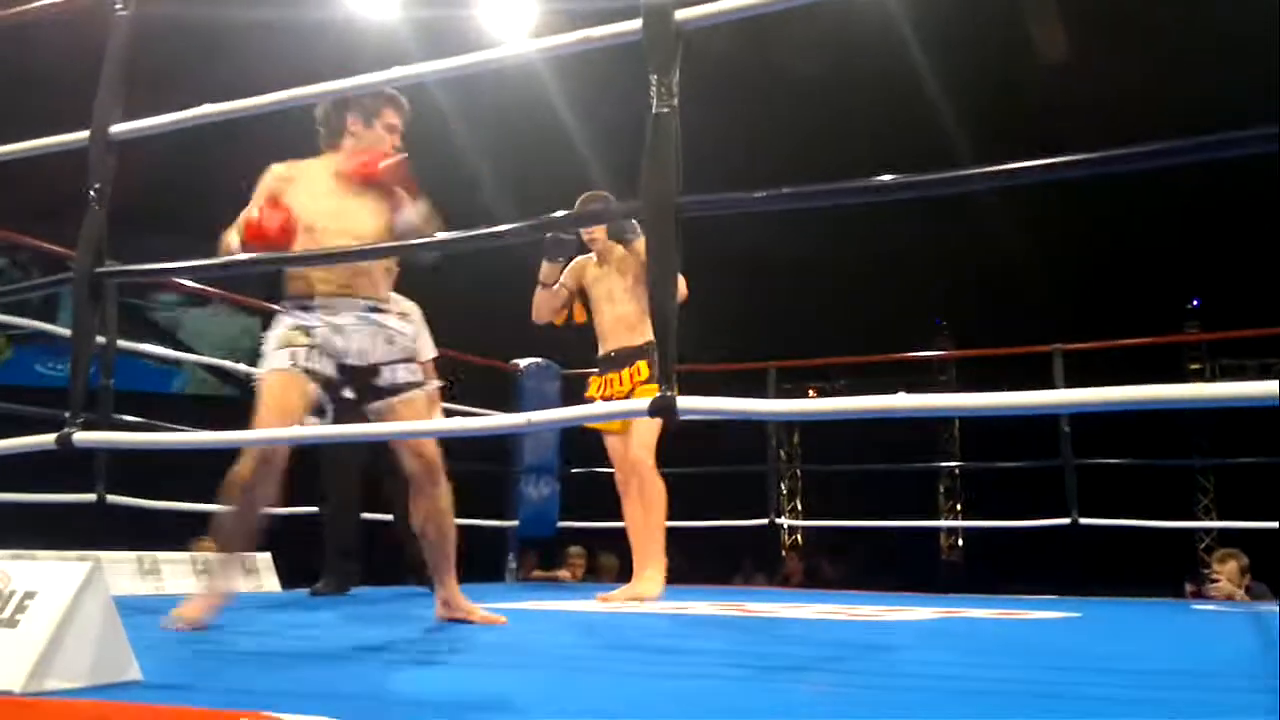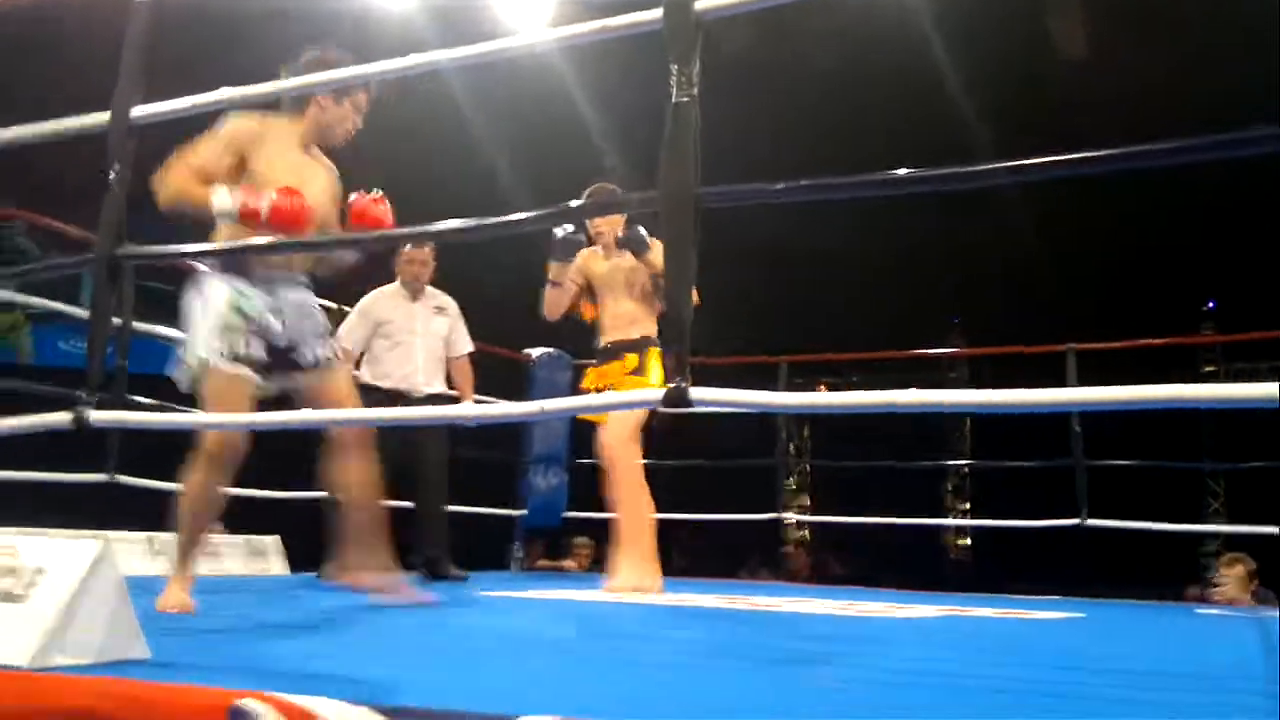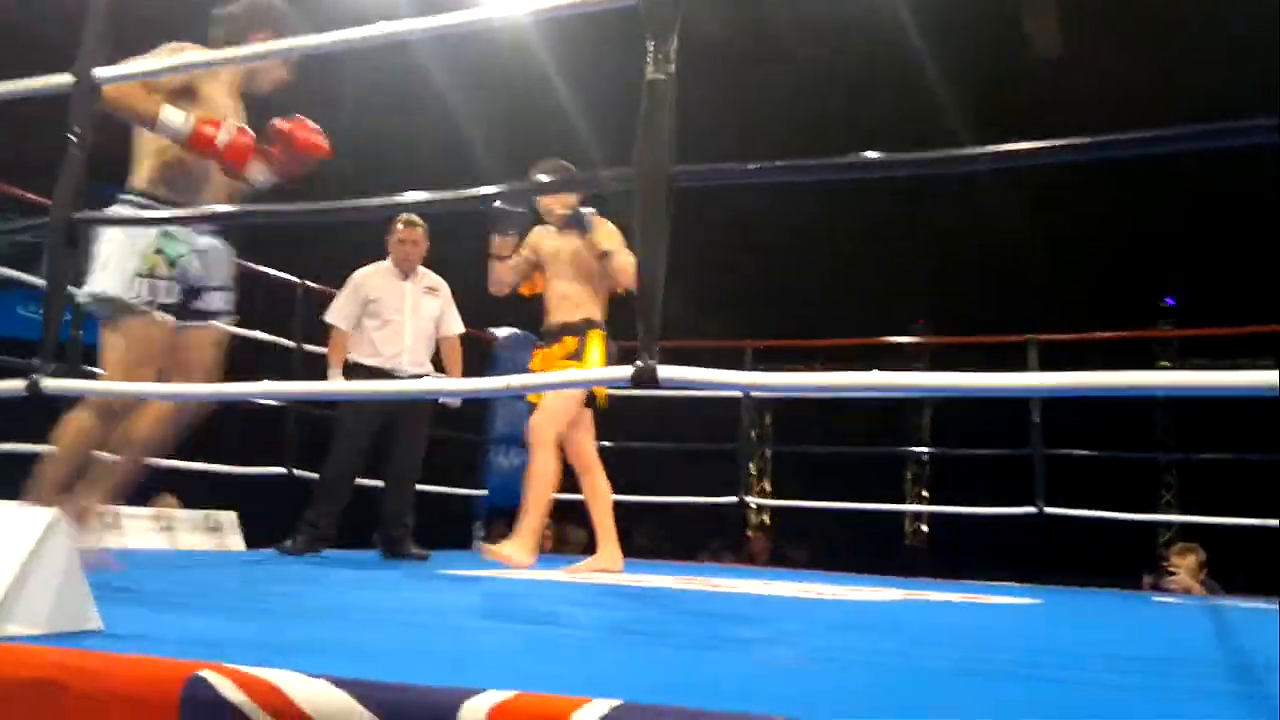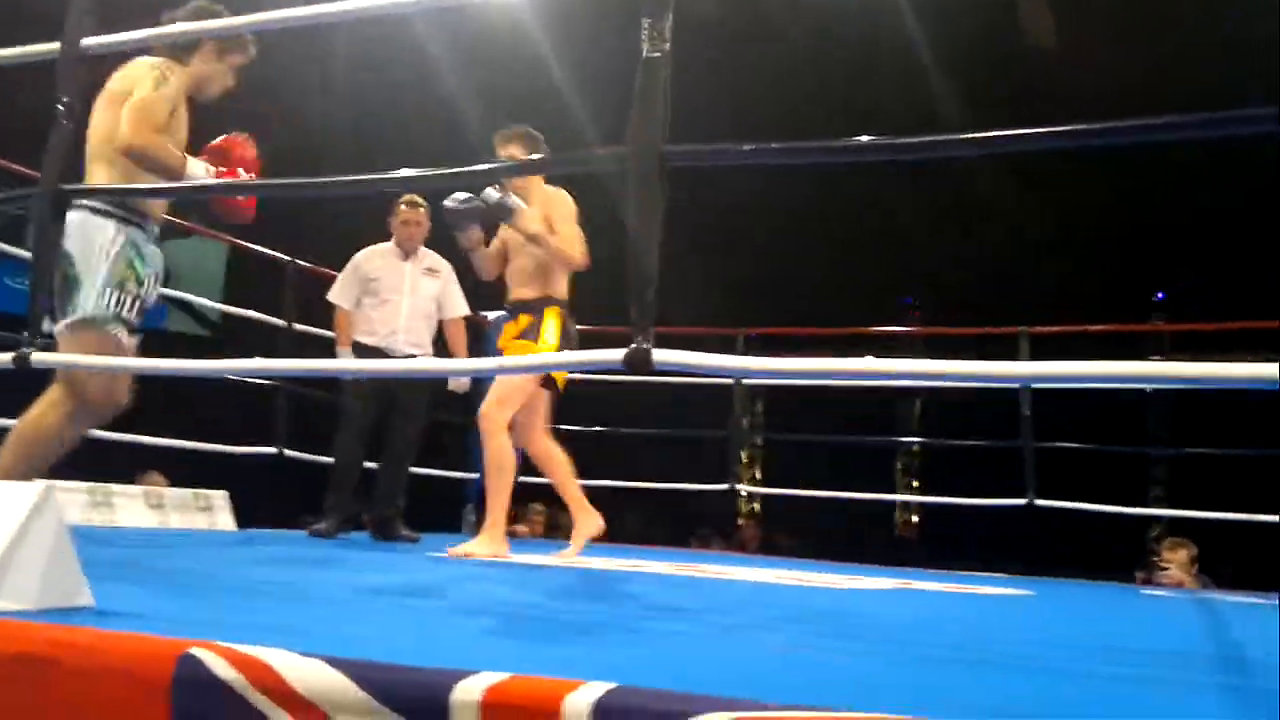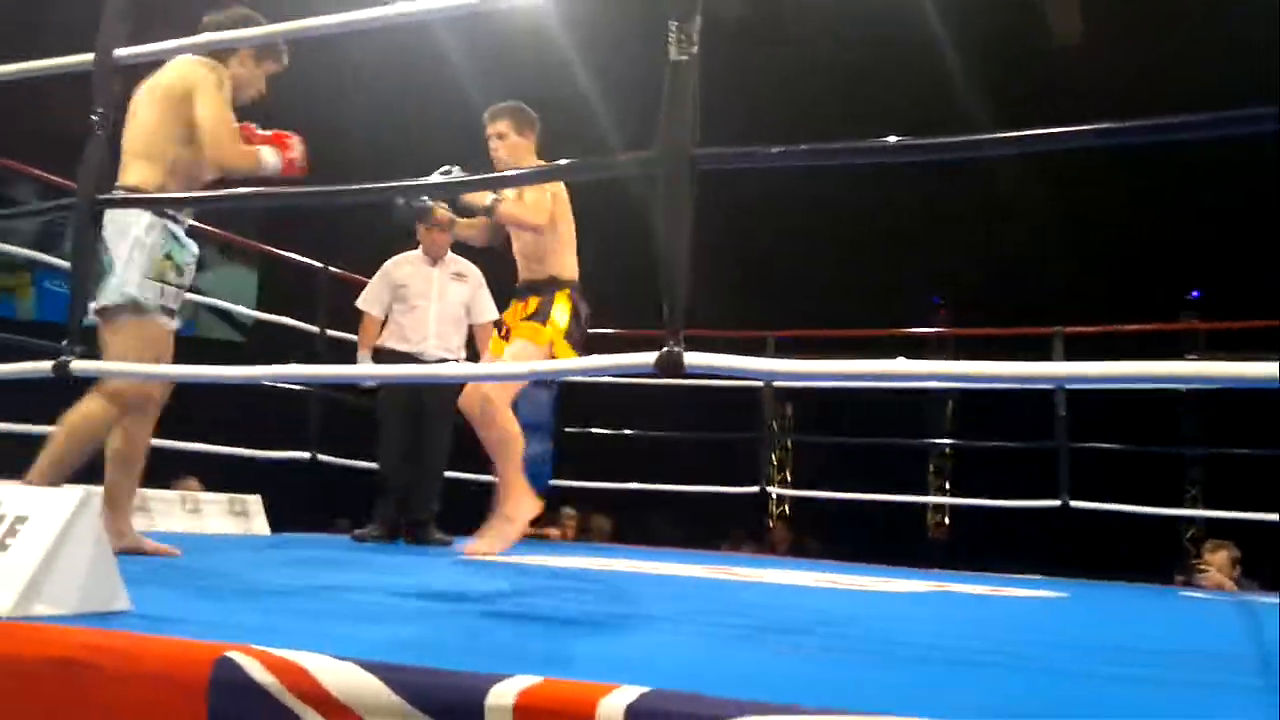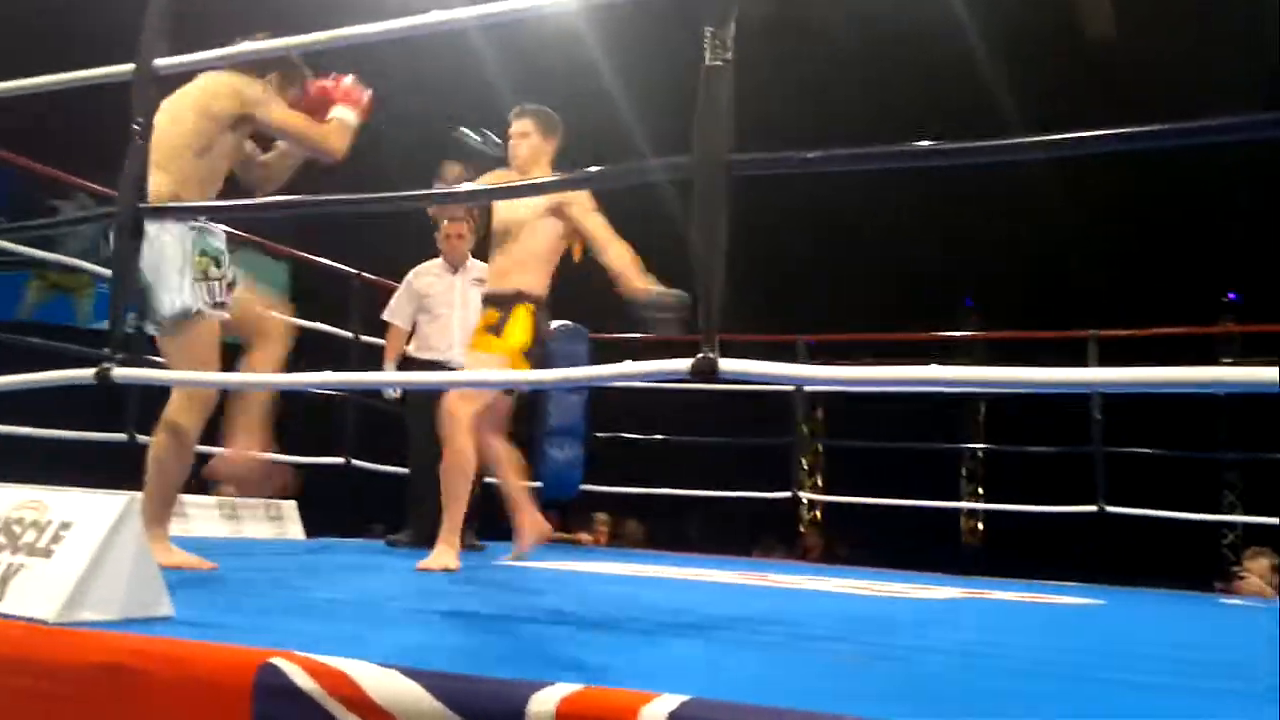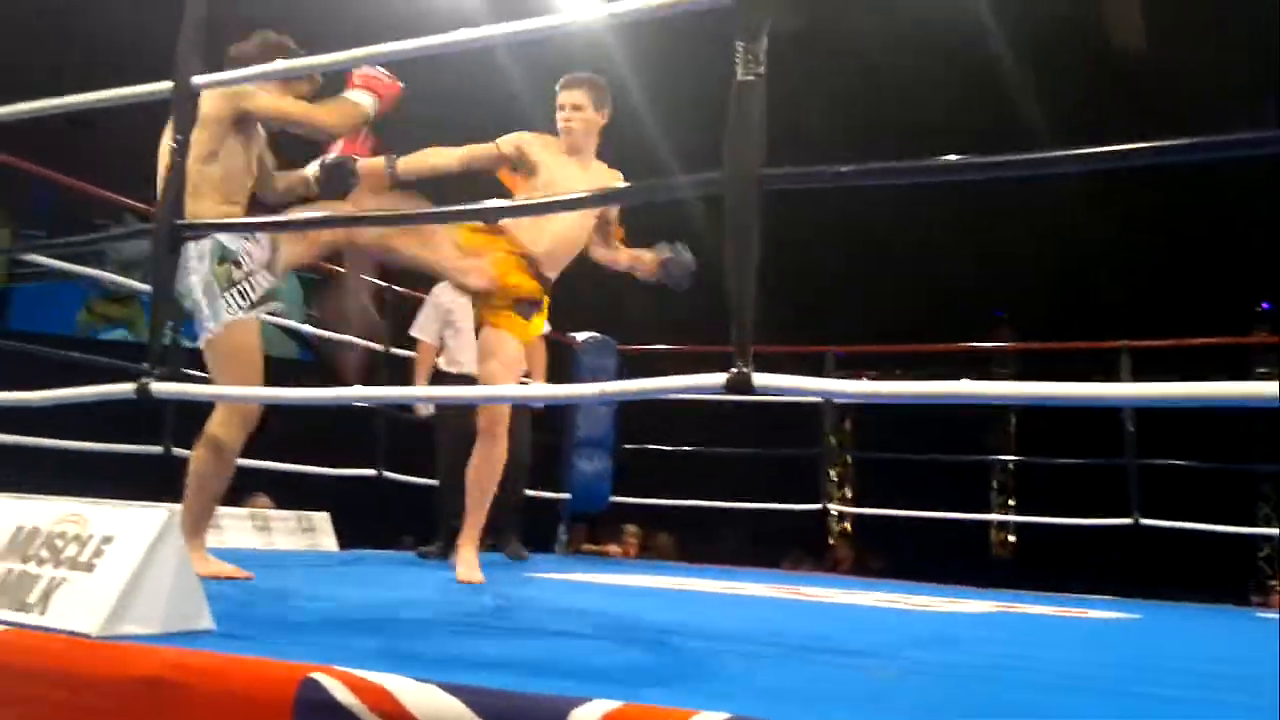
dt=0.2s
person 1, frame 1
left shoulder: (391, 193)
right shoulder: (287, 177)
left elbow: (427, 243)
right elbow: (233, 247)
left wrist: (400, 200)
right wrist: (244, 238)
left hip: (376, 328)
right hip: (305, 325)
left knee: (426, 461)
right knee: (266, 451)
left ankle: (448, 592)
right ankle: (219, 579)
person 1, frame 2
left shoulder: (325, 174)
right shoulder: (249, 130)
left elbow: (327, 258)
right elbow: (168, 186)
left wrist: (359, 234)
right wrist: (240, 206)
left hip: (295, 301)
right hip: (235, 295)
left knee: (352, 432)
right knee: (224, 443)
left ankle: (362, 559)
right ankle: (180, 576)
person 1, frame 3
left shoulder: (231, 105)
right shoulder: (187, 63)
right elbow: (113, 89)
left wrist: (270, 165)
right wrist: (191, 130)
left hip: (200, 245)
right hip: (149, 236)
left knee: (186, 394)
right knee: (123, 391)
left ankle: (89, 499)
right ankle: (41, 510)
person 1, frame 4
left shoulder: (166, 98)
right shoulder: (157, 74)
right elbow: (133, 142)
left wrist: (214, 165)
right wrist: (208, 177)
left hip: (127, 243)
right hip: (108, 235)
left knee: (109, 396)
right knee: (81, 391)
person 1, frame 5
left shoulder: (174, 80)
right shoulder: (204, 73)
right elbow: (223, 158)
left wrist: (249, 146)
right wrist: (276, 158)
left hip: (148, 228)
right hip: (144, 227)
left knee: (150, 393)
right knee: (129, 389)
left ankle: (116, 525)
person 1, frame 6
left shoulder: (212, 102)
right shoulder: (235, 89)
left elbow: (263, 177)
right elbow: (329, 146)
left wrist: (305, 129)
right wrist: (348, 109)
left hip: (183, 239)
right hip: (171, 237)
left knee: (275, 324)
right knee: (197, 395)
left ankle: (244, 450)
right ankle: (149, 537)
person 1, frame 7
left shoulder: (247, 127)
right shoulder: (230, 96)
left elbow: (275, 189)
right elbow: (329, 121)
left wrist: (325, 170)
right wrist: (367, 95)
left hip: (239, 246)
right hip: (208, 251)
left knee: (351, 217)
right knee: (242, 406)
left ankle: (465, 269)
right ankle: (189, 545)
person 2, frame 1
left shoulder: (639, 253)
right shoulder: (580, 267)
left elbow: (678, 292)
right elbow: (541, 314)
left wrist: (636, 245)
right wrist: (550, 265)
left hip: (646, 364)
right hip: (608, 373)
left knee: (641, 461)
right knee: (625, 480)
left ankle: (655, 561)
right ankle: (641, 578)
person 2, frame 2
left shoulder: (650, 249)
right shoulder: (586, 260)
left elbow: (689, 299)
right elbow: (552, 312)
left wrist: (649, 257)
right wrist: (558, 264)
left hip: (643, 358)
right hip: (605, 363)
left knee: (611, 443)
right knee: (630, 471)
left ankle: (628, 554)
right ankle: (649, 570)
person 2, frame 3
left shoulder: (600, 229)
right shoulder: (538, 238)
left elbow: (631, 280)
right elbow: (499, 287)
left wrist: (595, 239)
right wrist: (502, 239)
left hip: (585, 342)
right hip: (552, 345)
left knee: (540, 429)
right knee: (582, 454)
left ankle: (525, 540)
right ankle: (609, 550)
person 2, frame 4
left shoulder: (555, 199)
right shoulder: (512, 209)
left elbow: (577, 257)
right elbow: (488, 270)
left wrist: (524, 225)
right wrist: (467, 235)
left hip: (545, 320)
right hip: (520, 321)
left knee: (492, 417)
right knee: (533, 437)
left ankle: (493, 534)
right ankle: (585, 517)
person 2, frame 5
left shoulder: (540, 177)
right shoulder: (514, 185)
left elbow: (536, 221)
right elbow: (481, 234)
left wrist: (480, 198)
left hip: (554, 304)
right hip: (527, 303)
left knee: (494, 396)
right knee: (472, 400)
left ankle: (513, 507)
right ankle: (519, 495)
person 2, frame 6
left shoulder: (564, 193)
right shoulder: (502, 182)
left elbow: (609, 242)
left wrist: (647, 291)
left hip: (519, 316)
right hip: (495, 312)
left knee: (456, 412)
right knee: (483, 431)
left ankle: (448, 543)
right ankle: (528, 521)
person 2, frame 7
left shoulder: (608, 181)
right shoulder: (531, 147)
left elbow: (602, 249)
right elbow: (453, 159)
left wrist: (654, 264)
right wrist: (387, 168)
left hip: (525, 295)
right hip: (492, 261)
left knee: (494, 421)
left ankle: (468, 546)
person 3, frame 1
left shoulder: (408, 311)
left elbow: (424, 362)
right hip: (348, 411)
left knee: (405, 492)
right knee: (342, 492)
left ankle: (421, 567)
right ankle: (338, 571)
person 3, frame 2
left shoulder: (445, 306)
right shoulder: (376, 302)
left elbow: (458, 358)
right elbow: (346, 350)
left wrist: (467, 400)
left hip: (430, 403)
right hip: (383, 400)
left knee: (433, 485)
left ankle: (436, 559)
person 3, frame 3
left shoulder: (437, 287)
right shoulder: (365, 279)
left elbow: (449, 337)
right elbow: (340, 328)
left wrist: (455, 382)
right wrist: (335, 373)
left hip: (414, 383)
right hip: (368, 377)
left knee: (407, 464)
right knee: (345, 455)
left ankle: (397, 538)
right ankle: (314, 531)
person 3, frame 4
left shoulder: (440, 268)
right shoulder: (367, 259)
left elbow: (454, 320)
right elbow: (343, 308)
left wrist: (461, 364)
right wrist: (345, 351)
right hip: (369, 357)
left knee: (402, 444)
right knee: (351, 435)
left ankle: (386, 519)
right ankle: (336, 512)
person 3, frame 5
left shoulder: (468, 273)
right shoulder: (397, 267)
left elbow: (483, 324)
right elbow: (372, 315)
right wrist: (364, 356)
right hip: (399, 362)
left knee: (434, 450)
right knee: (394, 445)
left ankle: (420, 522)
right ankle: (386, 519)
person 3, frame 6
left shoulder: (488, 277)
right shoulder: (420, 276)
right elbow: (399, 325)
right wrist: (389, 368)
right hip: (426, 371)
right knee: (424, 451)
right ankle: (420, 526)
person 3, frame 7
right shoulder: (444, 293)
left elbow: (534, 338)
right elbow: (427, 342)
left wrist: (538, 383)
right wrist: (420, 388)
right hip: (457, 384)
left knee: (515, 457)
right knee: (451, 466)
left ankle: (507, 534)
right ankle: (449, 538)
